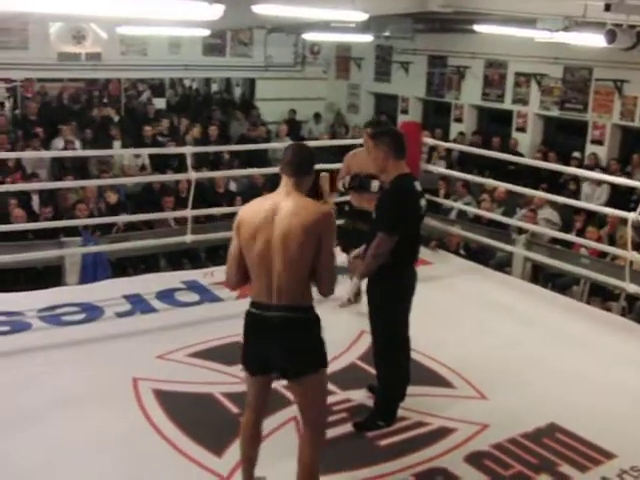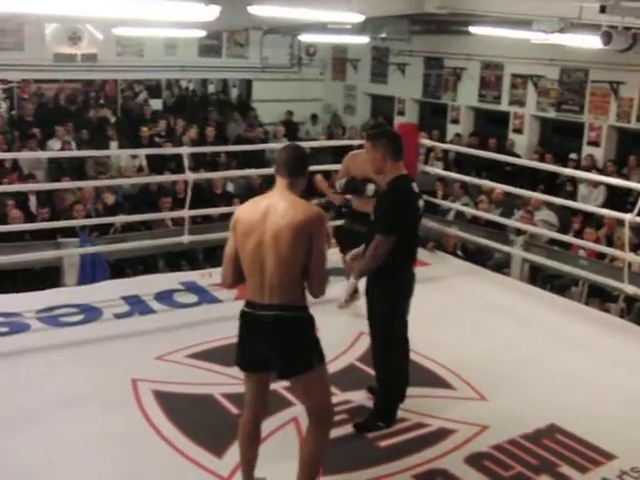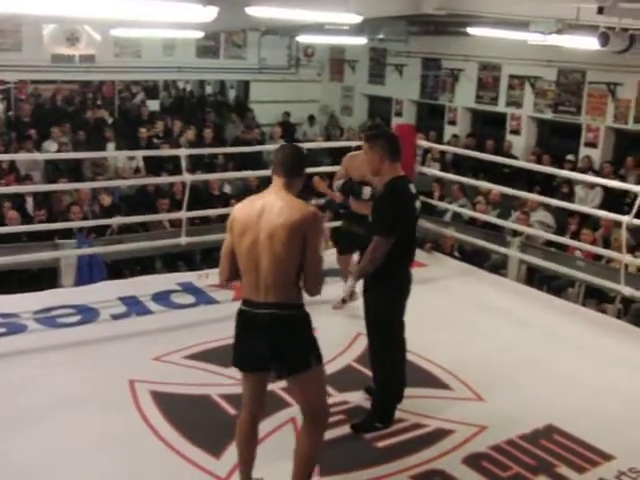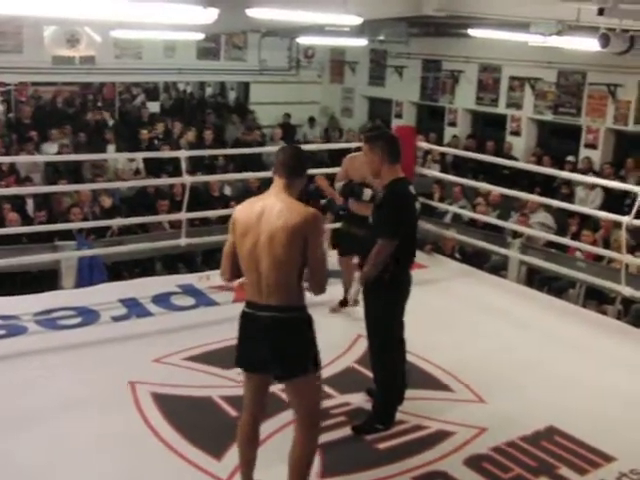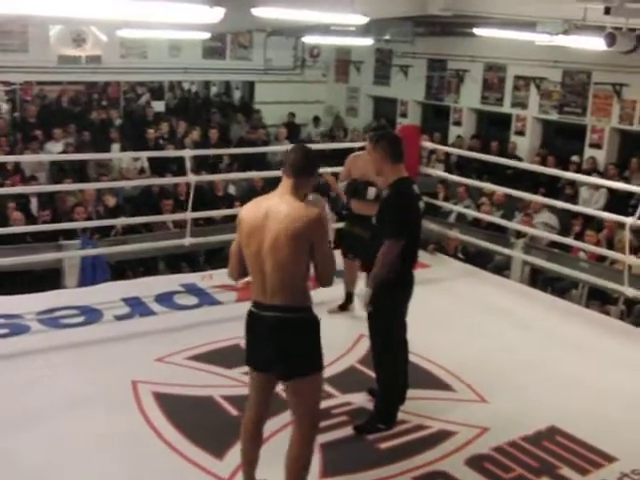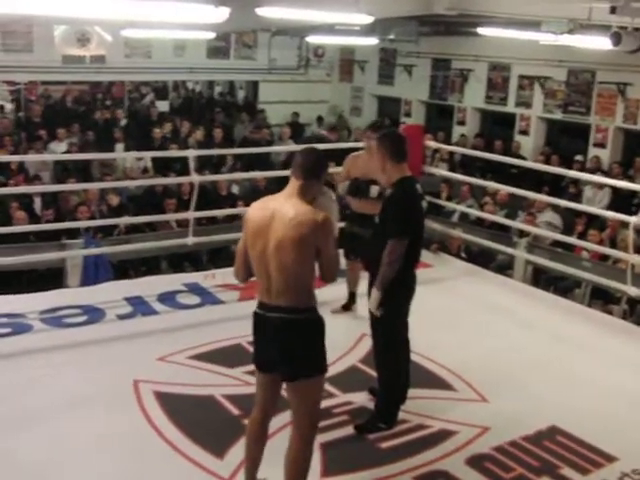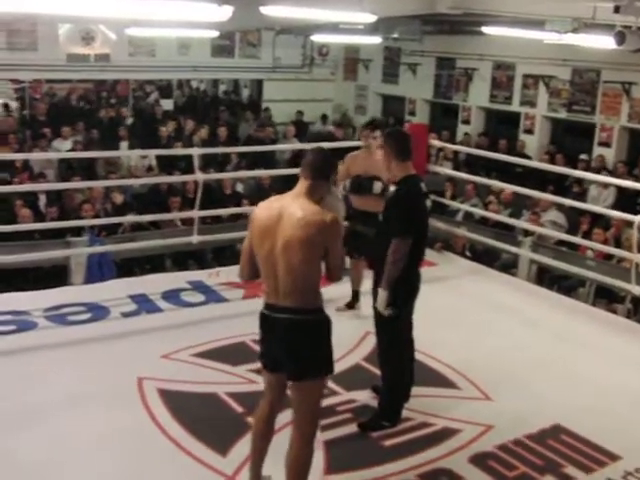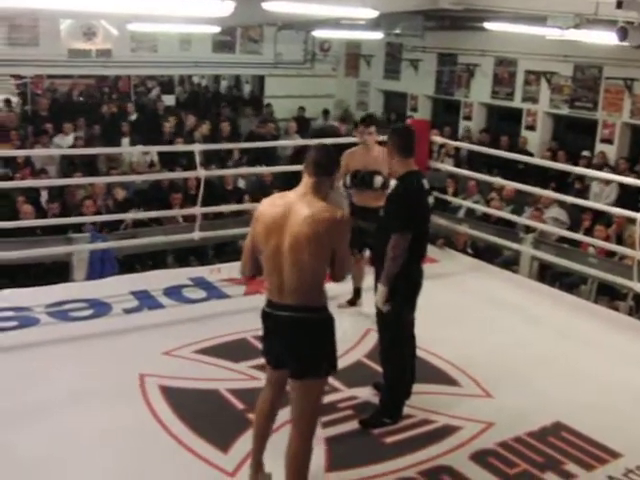
dt=0.1s
person 1, frame 1
left shoulder: (247, 212)
right shoulder: (321, 216)
left elbow: (233, 280)
right elbow: (326, 288)
left hip: (257, 320)
right hip: (297, 324)
left knee: (254, 409)
right knee: (315, 422)
person 1, frame 2
left shoulder: (243, 212)
right shoulder: (312, 216)
left elbow: (229, 279)
right elbow: (317, 289)
left hip: (251, 320)
right hip: (291, 323)
left knee: (253, 410)
right knee: (321, 417)
person 1, frame 3
left shoulder: (240, 211)
right shoulder: (307, 215)
left elbow: (226, 275)
right elbow: (312, 287)
left hip: (249, 318)
right hip: (287, 321)
left knee: (250, 410)
right knee: (316, 416)
person 1, frame 4
left shoulder: (241, 211)
right shoulder: (307, 217)
left elbow: (228, 274)
right elbow: (318, 286)
left hip: (252, 319)
right hip: (289, 323)
left knee: (252, 411)
right knee: (308, 423)
person 1, frame 5
left shoulder: (248, 211)
right shoulder: (310, 217)
left elbow: (235, 272)
right elbow: (325, 279)
left hip: (257, 319)
right hip: (295, 324)
left knee: (256, 409)
right knee: (305, 424)
person 1, frame 6
left shoulder: (254, 210)
right shoulder: (317, 219)
left elbow: (241, 273)
right elbow: (329, 275)
left hip: (263, 319)
right hip: (299, 324)
left knee: (262, 407)
right knee: (304, 425)
person 1, frame 7
left shoulder: (261, 210)
right shoulder: (326, 220)
left elbow: (246, 273)
right elbow: (335, 275)
left hip: (270, 319)
right hip: (307, 325)
left knee: (271, 399)
right knee: (304, 426)
person 1, frame 8
left shoulder: (265, 207)
right shoulder: (333, 218)
left elbow: (248, 271)
right elbow: (339, 274)
left hip: (272, 315)
right hip: (309, 323)
left knee: (272, 390)
right knee: (303, 424)
person 2, frame 1
left shoulder: (395, 193)
right shoulder: (411, 184)
left elbow: (384, 244)
left wrist: (358, 276)
right wrist: (363, 250)
left hip: (388, 279)
right hip: (403, 273)
left knee: (385, 342)
right knee: (397, 335)
left ankle: (385, 410)
right ankle: (395, 388)
person 2, frame 2
left shoulder: (393, 194)
right shoulder: (409, 186)
left elbow: (382, 246)
left wrist: (355, 277)
right wrist: (362, 251)
left hip: (387, 280)
right hip: (401, 274)
left knee: (384, 343)
right knee: (396, 337)
left ankle: (385, 411)
right ankle: (396, 389)
person 2, frame 3
left shoulder: (391, 195)
right shoulder: (405, 187)
left elbow: (380, 246)
left wrist: (354, 277)
right wrist: (361, 258)
left hip: (384, 281)
right hip: (397, 276)
left knee: (382, 343)
right knee: (394, 337)
left ankle: (382, 412)
right ankle: (393, 390)
person 2, frame 4
left shoulder: (392, 197)
right shoulder: (404, 188)
left elbow: (383, 249)
left wrist: (360, 281)
left hip: (384, 283)
right hip: (397, 277)
left knee: (382, 345)
right knee: (393, 338)
left ankle: (383, 414)
right ankle: (394, 391)
person 2, frame 5
left shoulder: (397, 197)
right shoulder: (407, 188)
left elbow: (390, 249)
left wrist: (370, 286)
left hip: (388, 283)
right hip: (399, 279)
left knee: (384, 345)
right knee: (395, 338)
left ankle: (385, 414)
right ankle: (395, 391)
person 2, frame 6
left shoulder: (400, 197)
right shoulder: (410, 187)
left elbow: (394, 249)
left wrist: (377, 289)
left hip: (392, 282)
right hip: (402, 278)
left knee: (386, 344)
right knee: (397, 338)
left ankle: (386, 413)
right ankle: (397, 390)
person 2, frame 7
left shoulder: (402, 195)
right shoulder: (416, 185)
left elbow: (399, 248)
left wrist: (384, 288)
left hip: (396, 281)
right hip: (408, 277)
left knee: (390, 342)
right knee: (401, 336)
left ankle: (389, 411)
right ankle: (400, 388)
person 2, frame 8
left shoulder: (403, 191)
right shoulder: (419, 182)
left elbow: (398, 244)
left wrist: (383, 284)
left hip: (398, 277)
right hip: (410, 273)
left knee: (392, 339)
right knee: (403, 333)
left ankle: (391, 408)
right ankle: (401, 385)
person 3, frame 1
right shoulder: (352, 156)
right elbow: (340, 182)
left wrist: (379, 187)
right wrist: (344, 184)
right hip: (355, 213)
right knee: (353, 255)
right ankle: (356, 292)
person 3, frame 2
right shoulder: (352, 157)
right elbow: (339, 183)
left wrist: (375, 191)
right hip: (353, 214)
right knee: (347, 255)
right ankle: (353, 291)
person 3, frame 3
right shoulder: (350, 158)
right elbow: (337, 182)
left wrist: (372, 194)
right wrist: (340, 191)
right hip: (352, 215)
right knee: (343, 256)
right ankle: (349, 292)
person 3, frame 4
right shoulder: (350, 160)
right elbow: (338, 184)
left wrist: (373, 196)
left hip: (372, 222)
right hip: (351, 217)
right knee: (345, 259)
right ankle: (347, 297)
person 3, frame 5
right shoulder: (353, 159)
right elbow: (340, 184)
left wrist: (376, 195)
right wrist: (346, 189)
left hip: (375, 221)
right hip: (353, 217)
left knee: (373, 267)
right knee: (350, 262)
right ankle: (347, 300)
person 3, frame 6
right shoulder: (352, 160)
right elbow: (341, 186)
left wrist: (380, 193)
right wrist: (347, 189)
left hip: (377, 220)
right hip: (354, 217)
right knee: (352, 261)
right ankle: (350, 300)
person 3, frame 7
right shoulder: (351, 158)
right elbow: (339, 185)
left wrist: (383, 188)
right wrist: (350, 187)
left hip: (379, 217)
right hip: (356, 215)
right knee: (355, 259)
right ankle: (355, 299)
person 3, frame 8
left shoulder: (386, 156)
right shoulder: (349, 155)
left wrist: (383, 183)
right wrist: (350, 183)
left hip: (379, 213)
right hip: (356, 211)
right knee: (356, 256)
right ankle: (356, 295)
